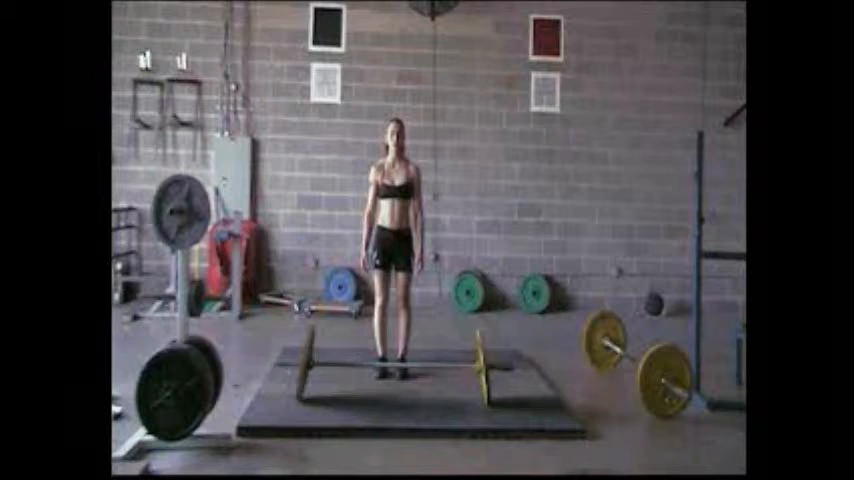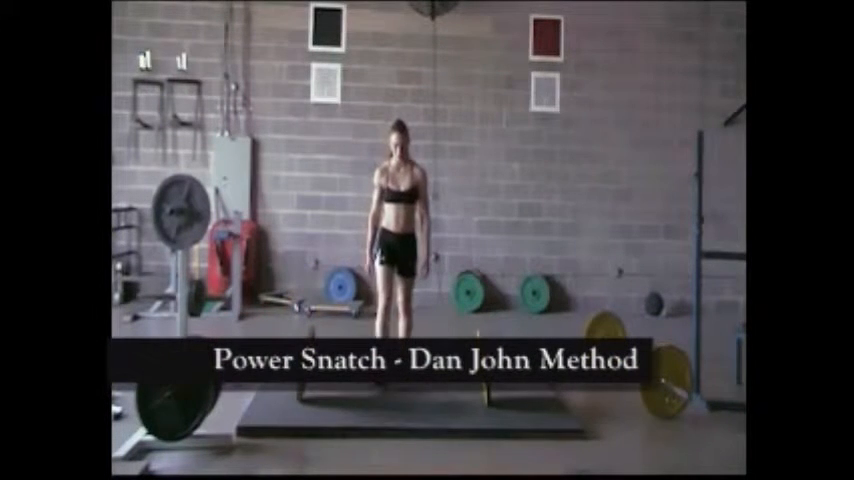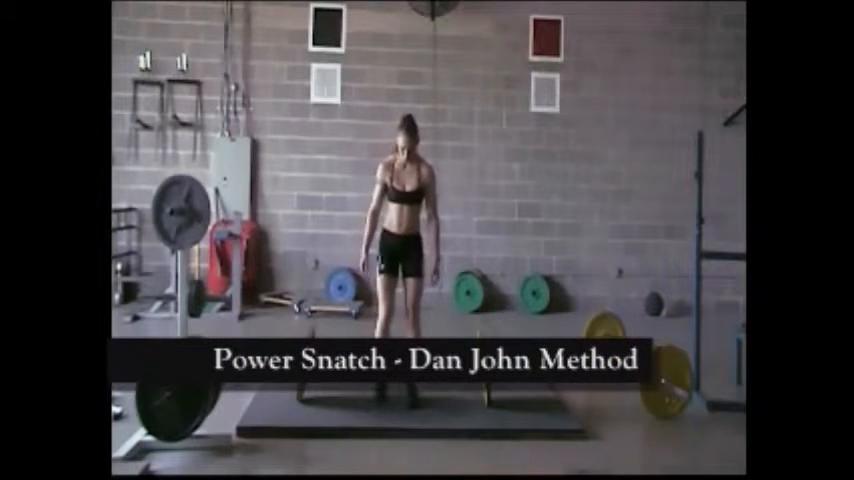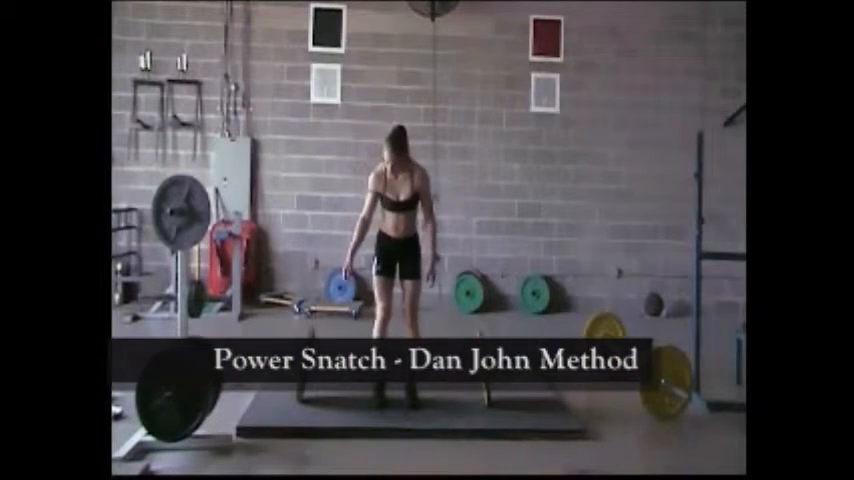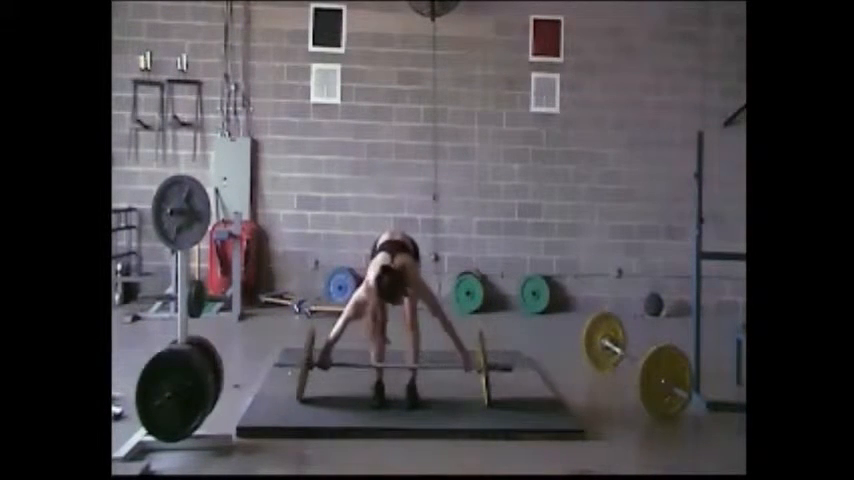
dt=1s
person 1, frame 1
left shoulder: (412, 170)
right shoulder: (377, 169)
left elbow: (417, 211)
right elbow: (370, 210)
left wrist: (420, 248)
right wrist: (364, 247)
left hip: (404, 238)
right hip: (381, 237)
left knee: (403, 301)
right knee: (381, 301)
left ankle: (402, 357)
right ankle: (381, 358)
person 1, frame 2
left shoulder: (418, 173)
right shoulder: (381, 173)
left elbow: (423, 215)
right elbow: (374, 214)
left wrist: (425, 254)
right wrist: (368, 251)
left hip: (408, 241)
right hip: (385, 240)
left knee: (404, 305)
right knee: (384, 303)
person 1, frame 3
left shoulder: (426, 171)
right shoulder: (385, 167)
left elbow: (432, 215)
right elbow: (374, 210)
left wrist: (436, 255)
right wrist: (365, 247)
left hip: (413, 244)
right hip: (388, 242)
left knee: (412, 314)
right knee: (385, 313)
left ankle: (411, 379)
person 1, frame 4
left shoulder: (419, 176)
right shoulder: (377, 176)
left elbow: (429, 218)
right elbow: (365, 218)
left wrist: (433, 256)
right wrist: (350, 254)
left hip: (410, 246)
right hip: (385, 244)
left knee: (410, 315)
right knee: (382, 313)
left ankle: (411, 380)
right ankle: (378, 378)
person 1, frame 5
left shoulder: (412, 280)
right shoulder: (370, 285)
left elbow: (439, 315)
right elbow: (345, 318)
left wrist: (462, 351)
right wrist: (326, 351)
left knee: (411, 320)
right knee: (378, 319)
left ankle: (412, 383)
right ankle: (378, 382)
